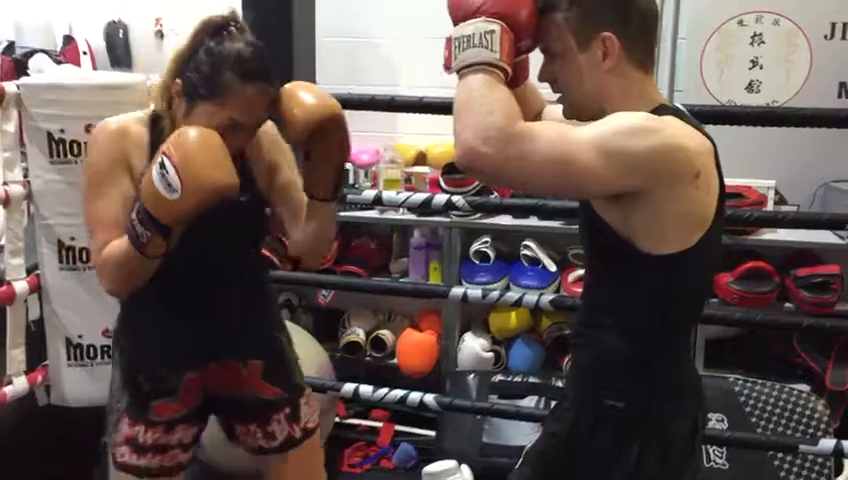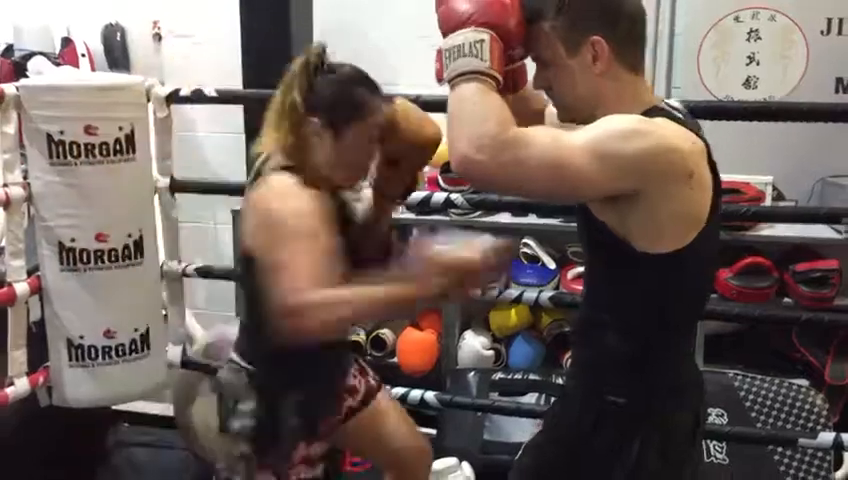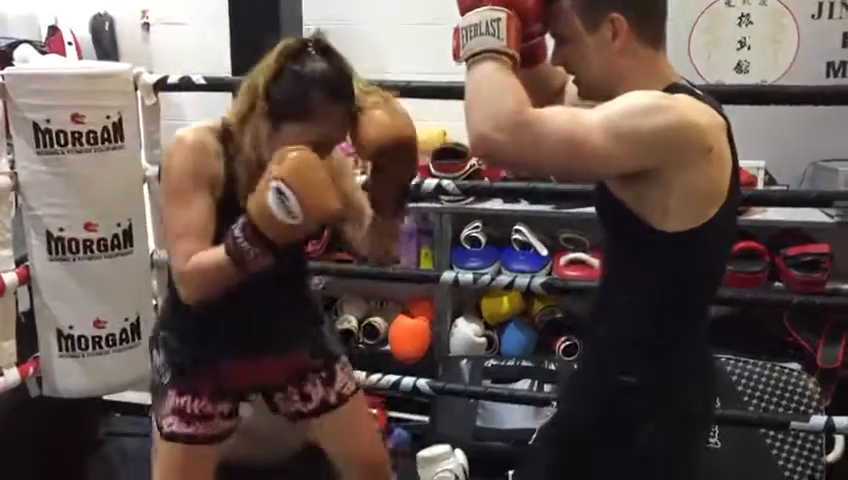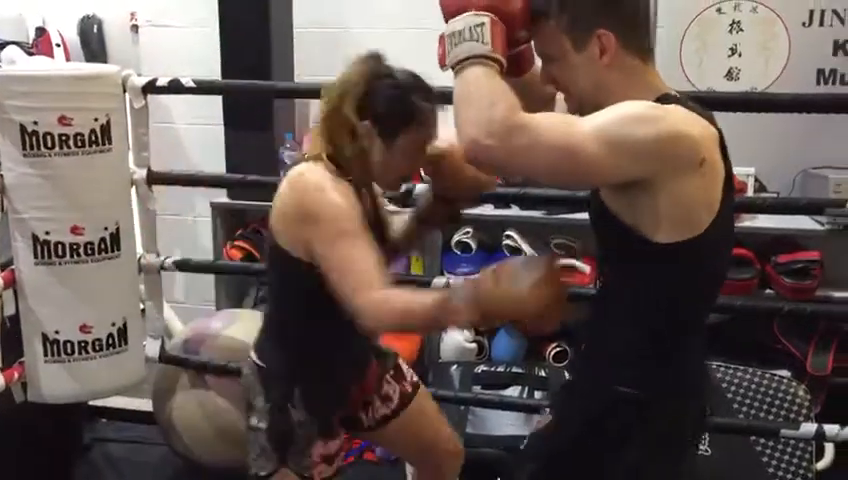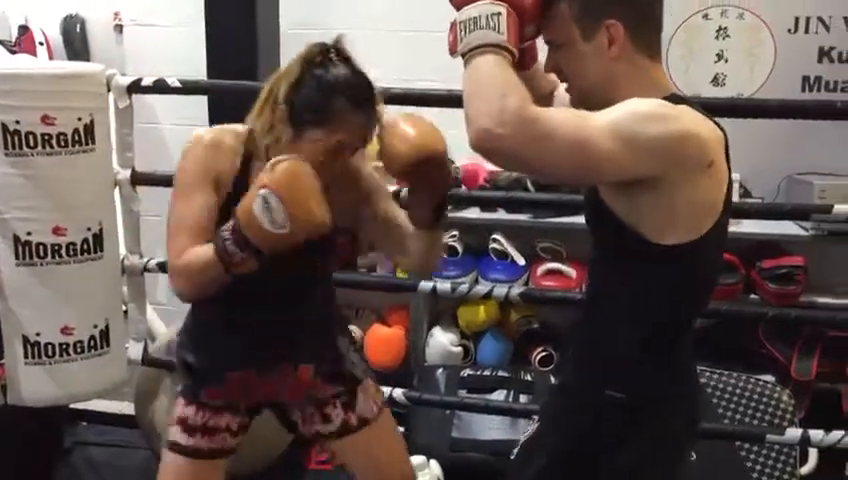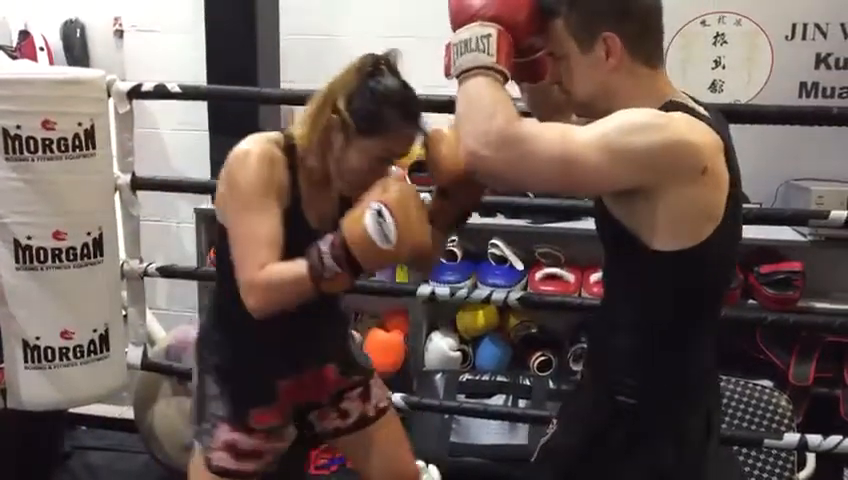
dt=0.5s
person 1, frame 1
left shoulder: (658, 145)
right shoulder: (645, 131)
left elbow: (483, 147)
right elbow: (530, 124)
left wrist: (480, 46)
right wrist: (508, 59)
left hip: (628, 421)
right hip: (638, 400)
person 1, frame 2
left shoulder: (651, 146)
right shoulder: (651, 129)
left elbow: (479, 155)
right elbow: (532, 124)
left wrist: (471, 53)
right wrist: (504, 65)
left hip: (630, 413)
right hip: (638, 395)
person 1, frame 3
left shoulder: (670, 122)
right shoulder: (666, 109)
left elbow: (497, 136)
right elbow: (548, 103)
right wrist: (523, 40)
left hip: (643, 394)
right hip: (647, 377)
person 1, frame 4
left shoulder: (662, 135)
right shoulder: (653, 122)
left elbow: (487, 140)
right elbow: (540, 108)
left wrist: (474, 39)
right wrist: (511, 47)
left hip: (635, 405)
right hip: (633, 386)
person 1, frame 5
left shoulder: (672, 134)
right shoulder: (654, 121)
left elbow: (499, 131)
right elbow: (539, 107)
right wrist: (516, 41)
left hip: (628, 410)
right hip: (612, 390)
person 1, frame 6
left shoulder: (667, 142)
right shoulder: (682, 121)
left elbow: (487, 150)
right elbow: (560, 121)
left wrist: (479, 44)
right wrist: (525, 52)
left hip: (644, 414)
right hip: (653, 394)
person 2, frame 1
left shoulder: (264, 144)
right shoulder: (118, 141)
left elbow: (312, 249)
right elbow: (113, 276)
left wrist: (324, 165)
right wrist: (160, 216)
left hip: (254, 349)
right hip: (158, 361)
person 2, frame 2
left shoulder: (315, 181)
right shoulder: (284, 198)
left elbow: (358, 254)
right elbow: (308, 315)
left wrist: (389, 189)
right wrist: (425, 280)
left hip: (327, 368)
right hip: (274, 391)
person 2, frame 3
left shoulder: (319, 161)
right shoulder: (195, 151)
left elbow: (375, 247)
right elbow: (192, 283)
left wrist: (390, 183)
right wrist: (262, 233)
left hip: (294, 336)
right hip: (201, 350)
person 2, frame 4
left shoulder: (357, 180)
right shoulder: (317, 191)
left elbow: (380, 251)
right elbow: (377, 309)
left wrist: (433, 209)
right wrist: (474, 301)
left hip: (355, 362)
right hip: (295, 383)
person 2, frame 5
left shoulder: (350, 171)
right shoulder: (213, 151)
left elbow: (420, 259)
right elbow: (186, 280)
left wrist: (428, 197)
right wrist: (247, 237)
left hip: (316, 352)
right hip: (221, 357)
person 2, frame 6
left shoulder: (358, 175)
right shoulder: (257, 161)
left elbow: (417, 254)
right elbow: (260, 292)
right wrist: (344, 254)
left hip: (323, 358)
right hip: (241, 368)
